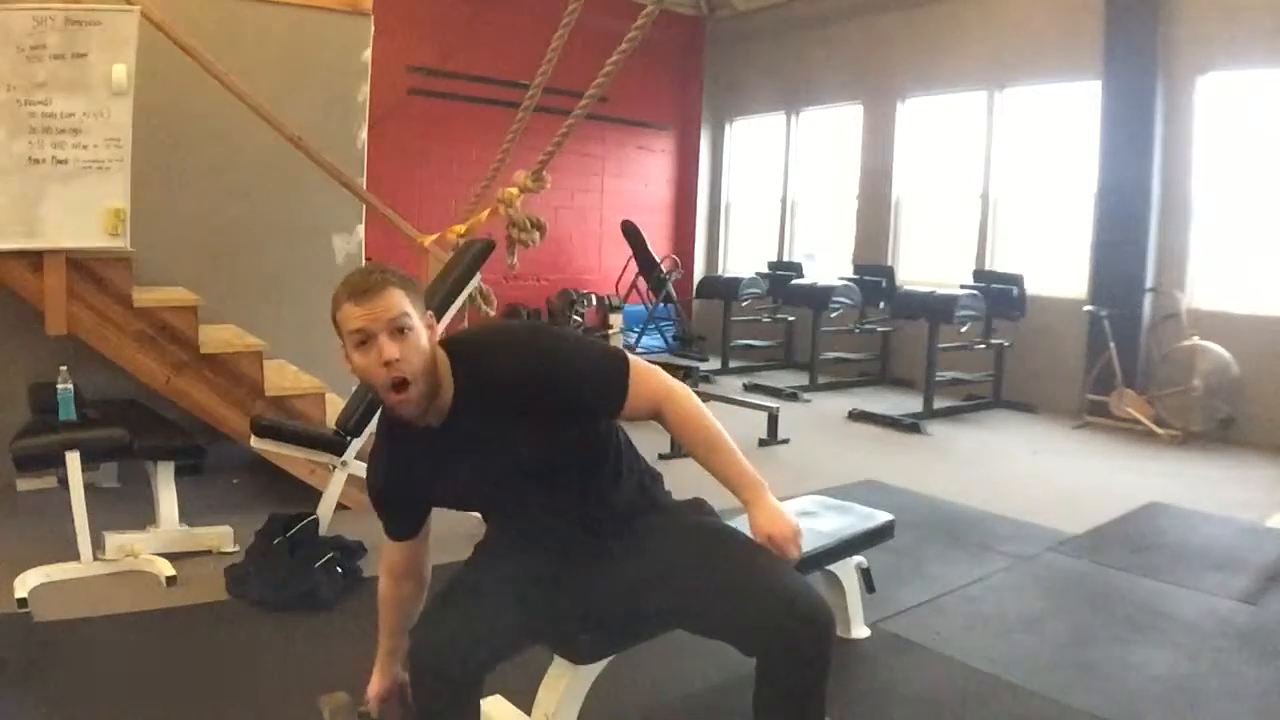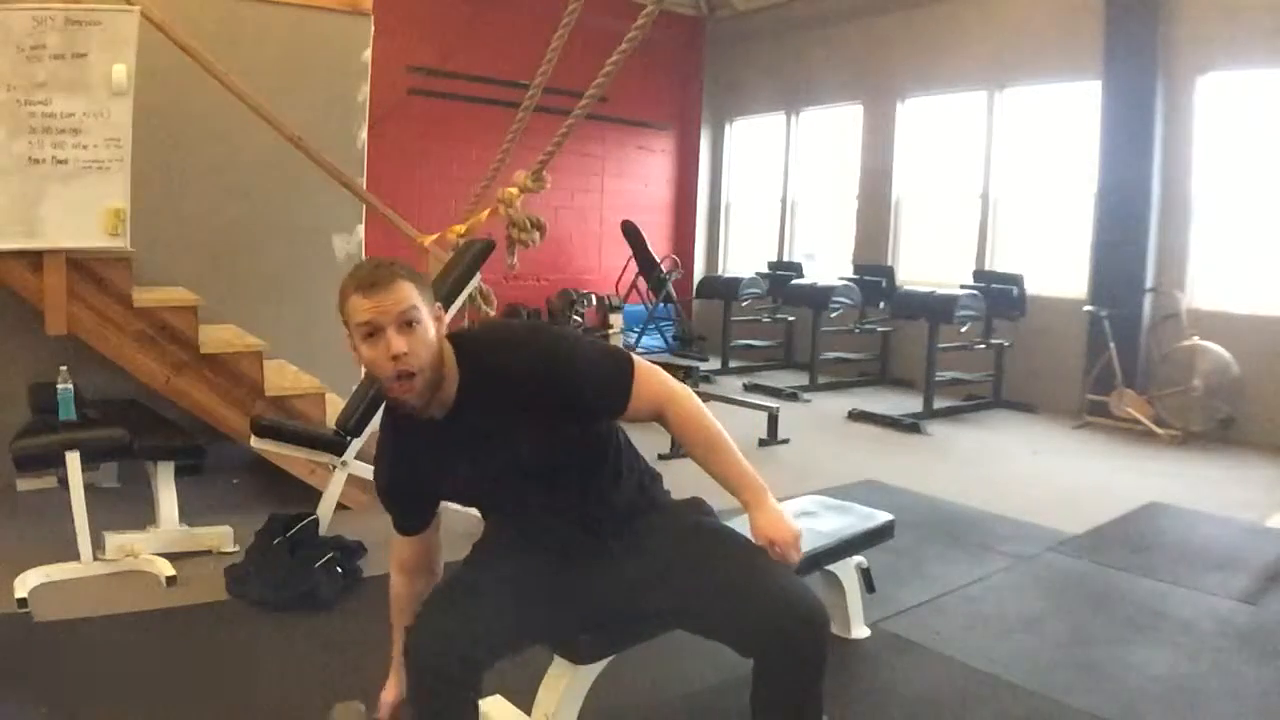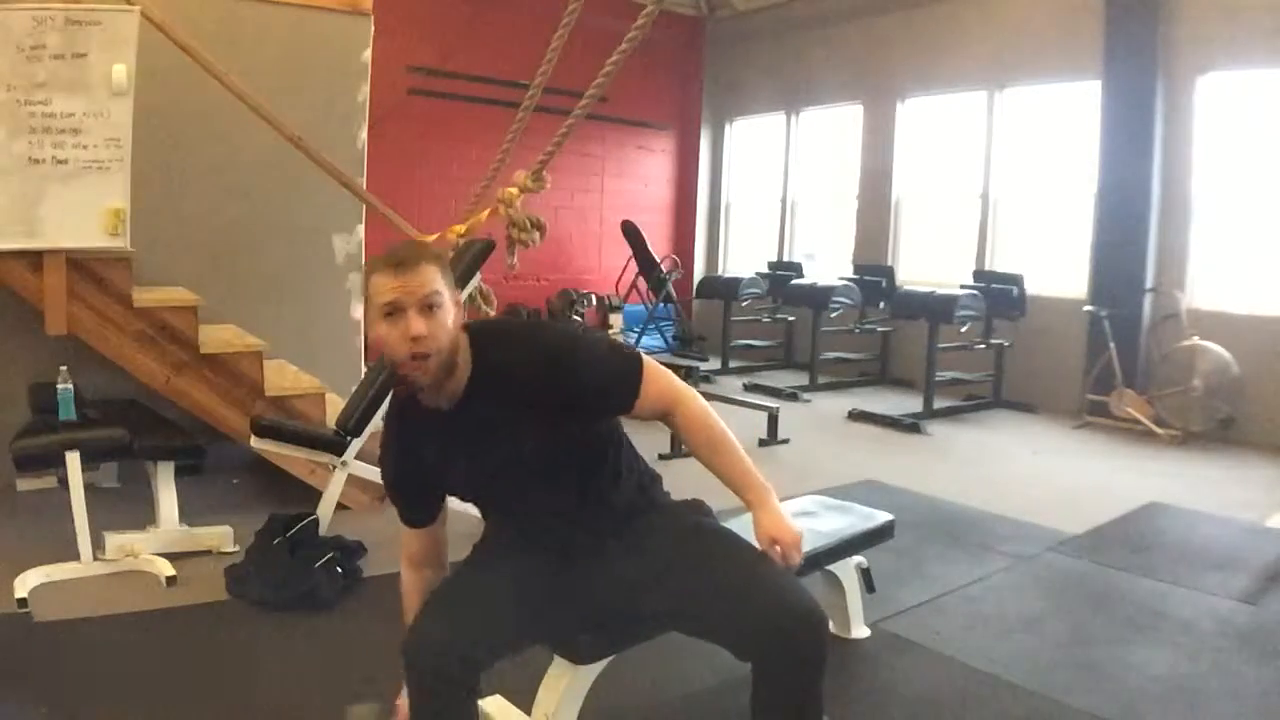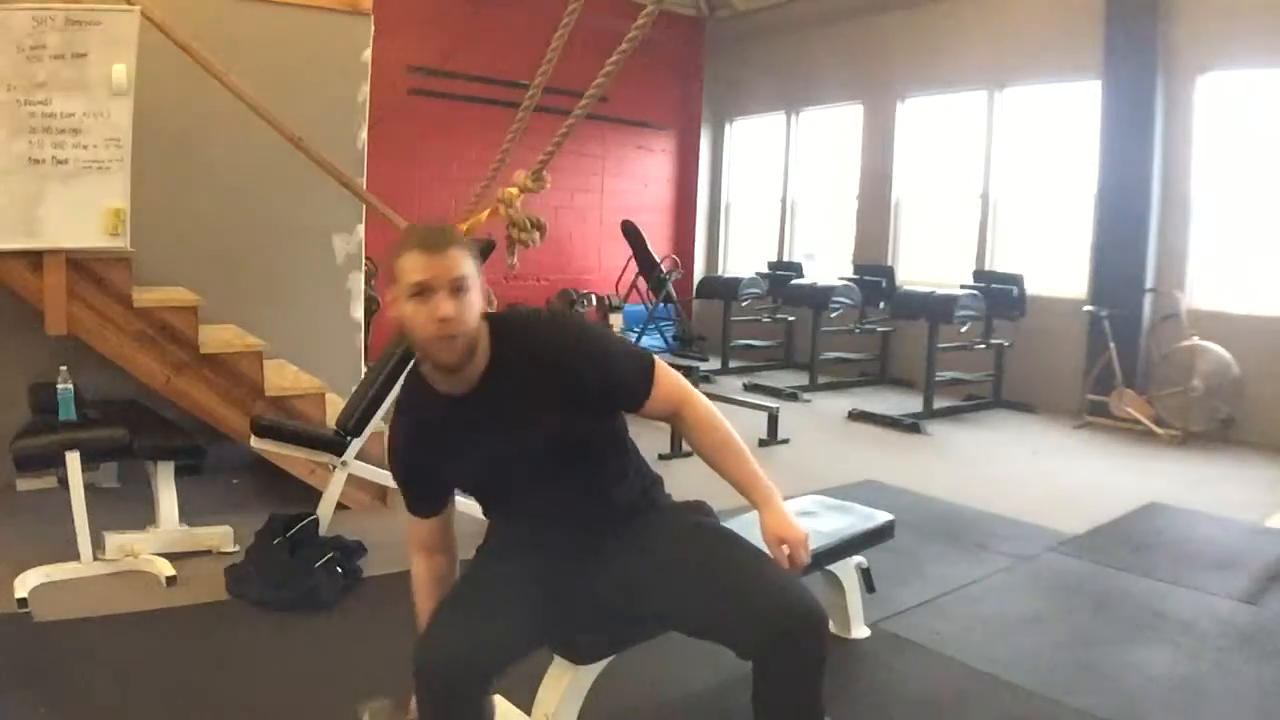
dt=0.1s
person 1, frame 1
left shoulder: (522, 359)
right shoulder: (395, 456)
left elbow: (664, 396)
right elbow: (403, 572)
left wrist: (757, 497)
right wrist: (387, 664)
left hip: (639, 527)
right hip: (530, 556)
left knee: (802, 622)
right knee: (436, 655)
person 1, frame 2
left shoulder: (528, 357)
right shoulder: (399, 448)
left elbow: (668, 400)
right elbow: (414, 567)
left wrist: (759, 502)
right wrist: (401, 673)
left hip: (638, 526)
right hip: (532, 553)
left knee: (798, 621)
right knee: (433, 652)
person 1, frame 3
left shoulder: (540, 354)
right shoulder: (406, 440)
left elbow: (673, 400)
right elbow: (424, 561)
left wrist: (763, 502)
left hip: (638, 529)
right hip: (528, 555)
left knee: (794, 624)
right knee: (433, 651)
person 1, frame 4
left shoulder: (559, 347)
right shoulder: (415, 426)
left elbow: (683, 404)
right elbow: (431, 549)
left wrist: (768, 504)
right wrist: (433, 648)
left hip: (638, 528)
right hip: (531, 552)
left knee: (794, 619)
right knee: (446, 664)
